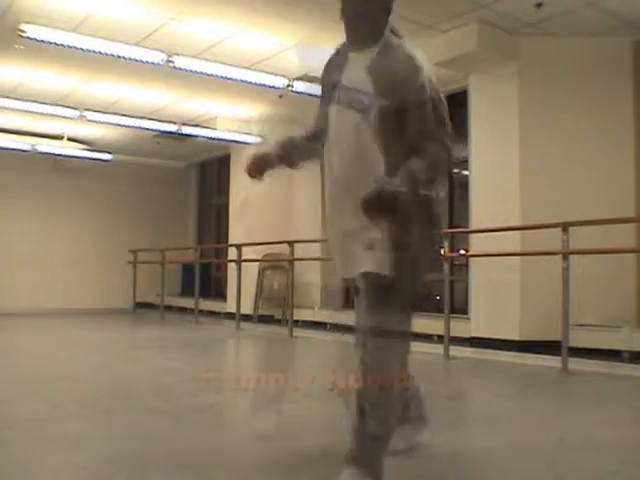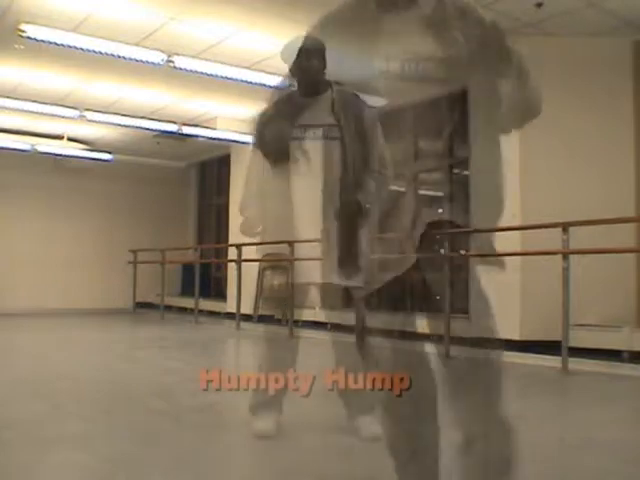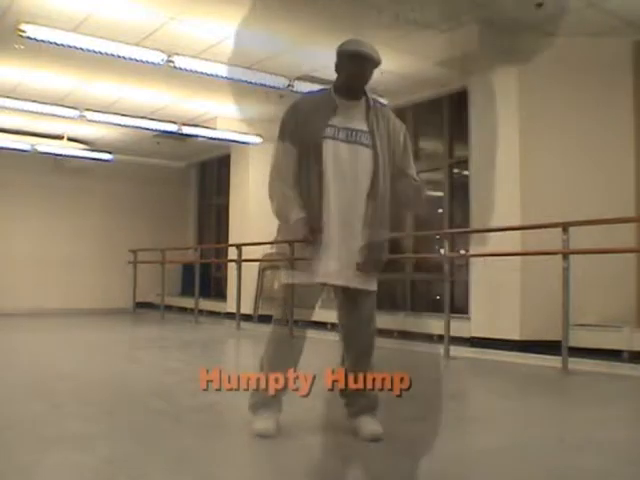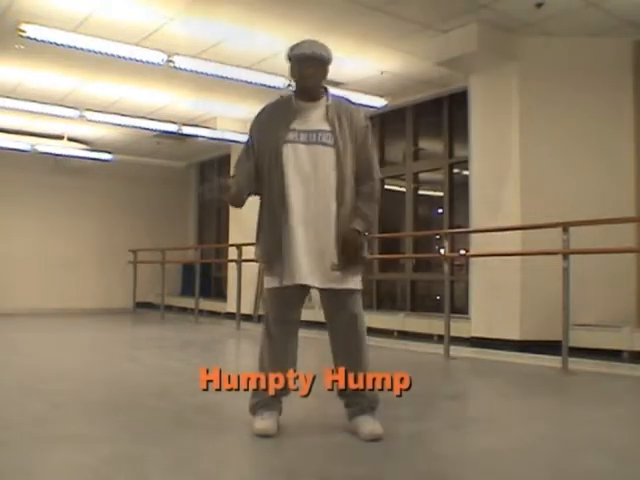
dt=0.5s
person 1, frame 1
left shoulder: (404, 68)
right shoulder: (337, 64)
left elbow: (438, 148)
left wrist: (400, 189)
right wrist: (277, 153)
left hip: (393, 219)
right hip: (347, 218)
left knee: (381, 331)
right knee: (377, 330)
right ankle: (406, 412)
person 1, frame 2
left shoulder: (355, 109)
right shoulder: (274, 115)
left elbow: (377, 167)
right elbow: (258, 172)
left wrist: (362, 201)
right wrist: (253, 218)
left hip: (341, 235)
right hip: (289, 233)
left ankle: (360, 408)
right ankle: (267, 405)
person 1, frame 3
left shoulder: (387, 123)
right shoulder: (304, 111)
left elbow: (404, 178)
right elbow: (282, 171)
left wrist: (418, 197)
right wrist: (295, 219)
left hip: (360, 242)
right hip: (310, 238)
left knee: (360, 332)
right knee: (289, 324)
left ankle: (361, 408)
right ankle: (266, 404)
person 1, frame 4
left shoulder: (352, 118)
right shoulder: (269, 118)
left elbow: (368, 180)
right elbow: (249, 169)
left wrist: (360, 224)
right wrist: (235, 189)
left hip: (338, 244)
right hip: (285, 242)
left knee: (349, 328)
right knee: (278, 327)
left ankle: (360, 406)
right ankle: (267, 403)
